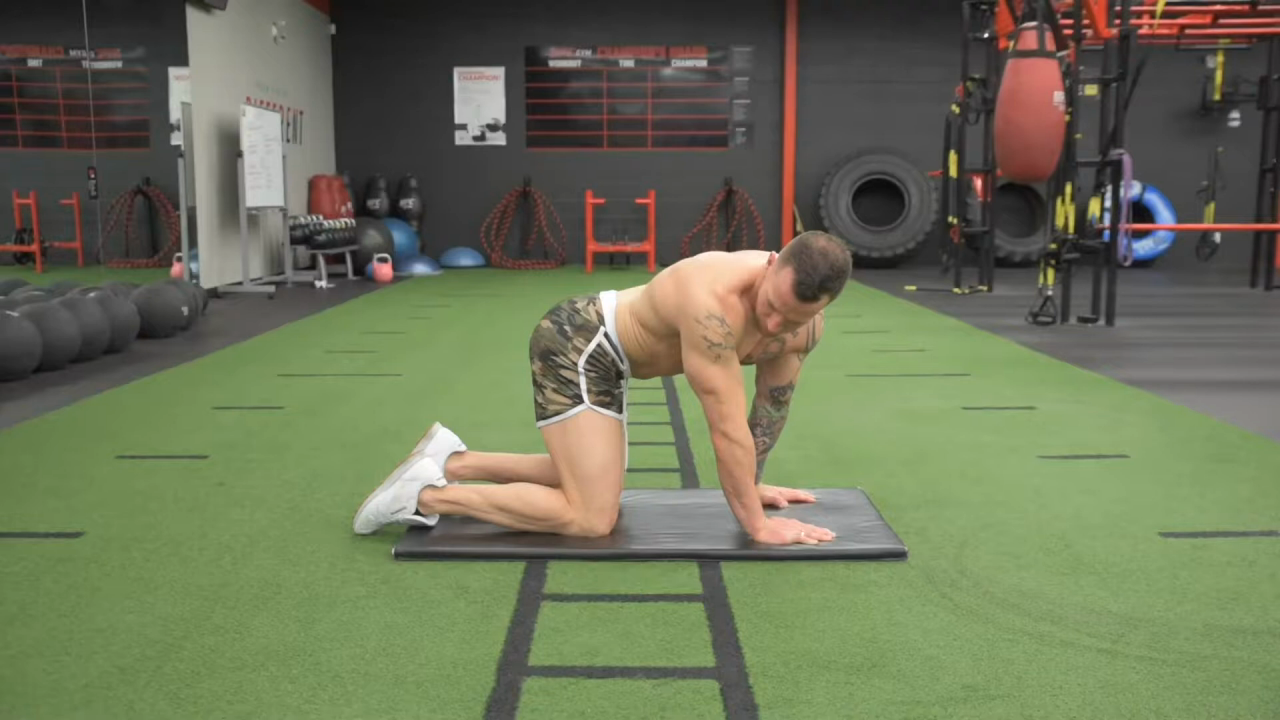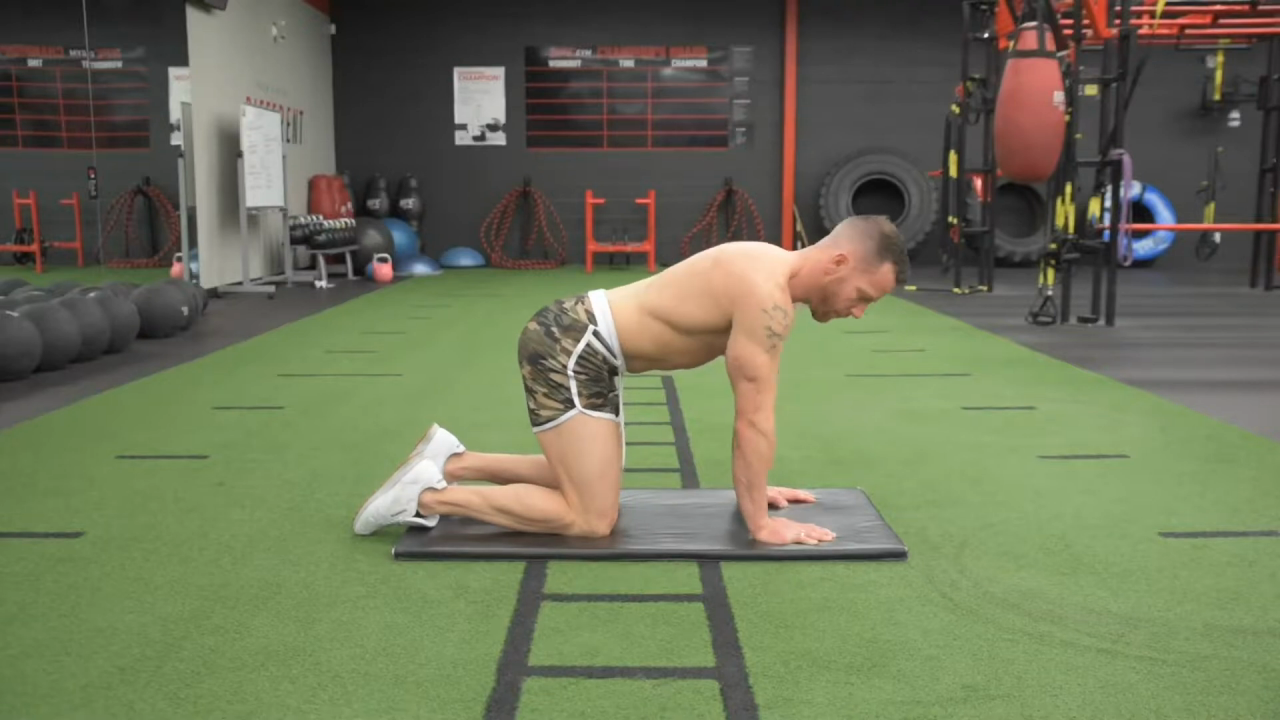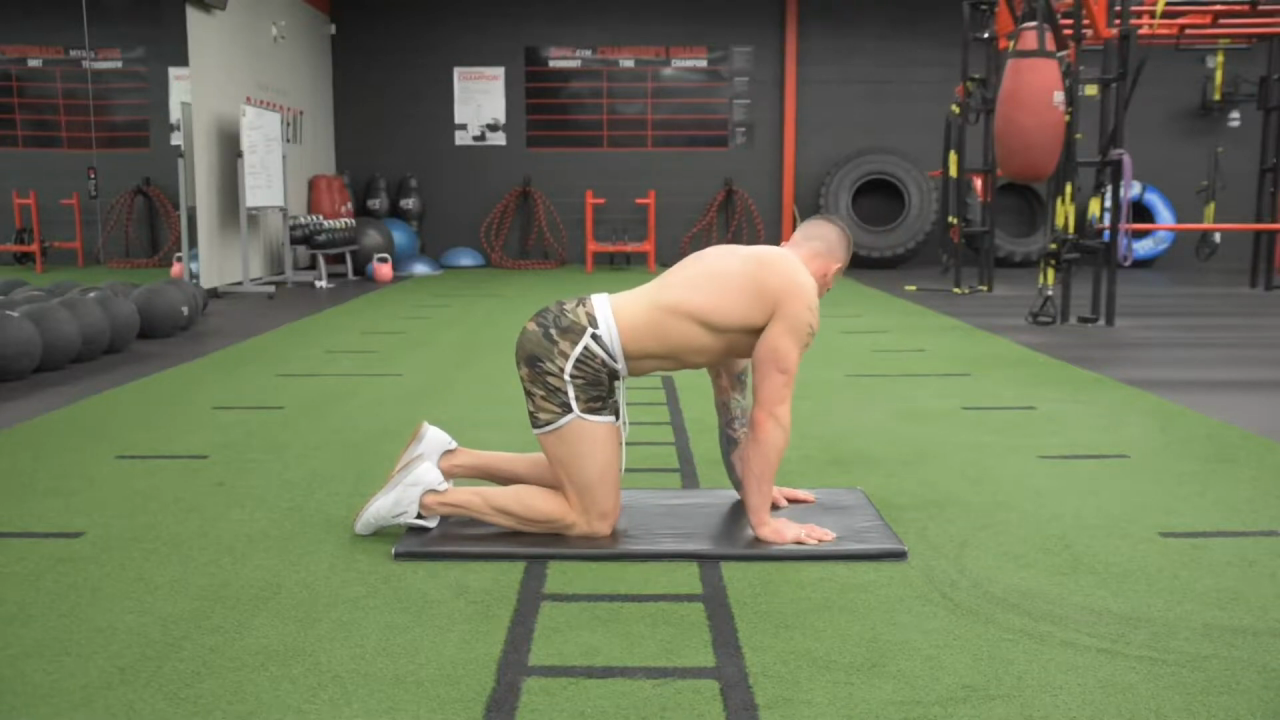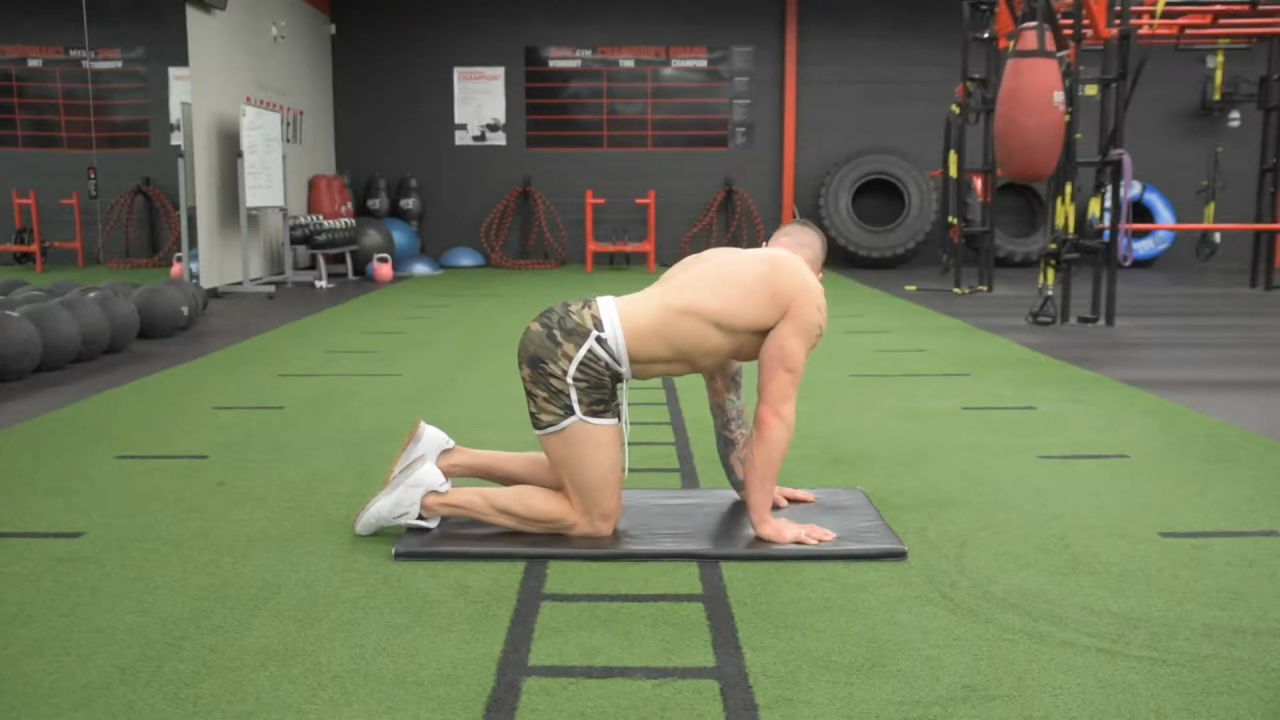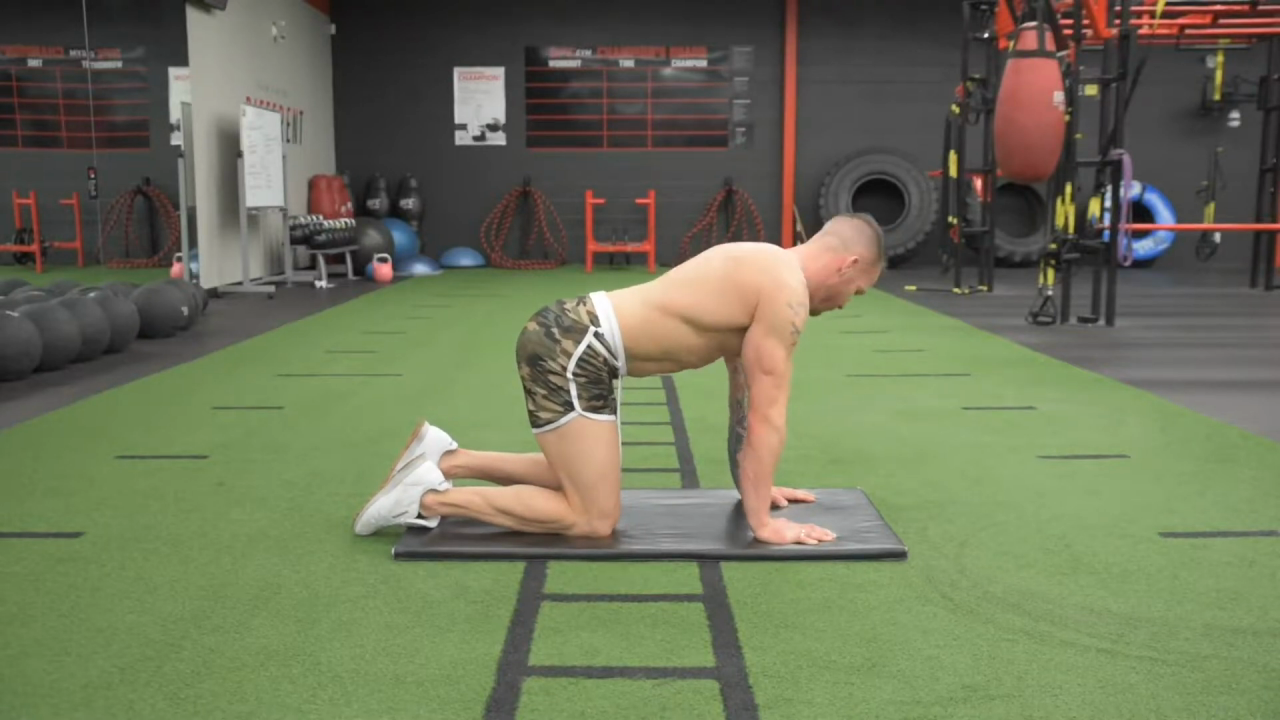
dt=0.7s
person 1, frame 1
left shoulder: (804, 320)
right shoulder: (714, 302)
left elbow: (771, 405)
right elbow: (728, 429)
left wrist: (751, 485)
right wrist: (758, 523)
left hip: (601, 354)
right hip: (573, 346)
left knee: (591, 480)
right knee: (591, 518)
left ankle: (451, 460)
right ankle: (425, 493)
person 1, frame 2
left shoulder: (780, 283)
right shoulder: (767, 294)
left elbow: (761, 400)
right elbow: (754, 419)
left wrist: (754, 485)
right wrist: (759, 522)
left hip: (581, 345)
right hip: (565, 348)
left knee: (587, 479)
right knee: (593, 519)
left ankle: (452, 463)
right ankle: (428, 495)
person 1, frame 3
left shoulder: (749, 265)
right shoulder: (798, 295)
left elbow: (730, 392)
right elbow: (770, 415)
left wrist: (750, 486)
right wrist: (761, 518)
left hip: (569, 338)
right hip: (571, 354)
left knee: (584, 478)
right knee: (593, 519)
left ankle: (445, 459)
right ankle: (427, 496)
person 1, frame 4
left shoulder: (733, 263)
right shoulder: (806, 297)
left elbow: (725, 395)
right elbow: (775, 413)
left wrist: (750, 485)
right wrist: (762, 517)
left hip: (569, 335)
right hip: (576, 357)
left knee: (582, 478)
right knee: (595, 519)
left ankle: (442, 458)
right ankle: (428, 497)
person 1, frame 5
left shoulder: (762, 271)
right shoulder: (787, 291)
left elbow: (744, 397)
right elbow: (765, 416)
left wrist: (751, 486)
right wrist: (762, 520)
left hip: (571, 339)
right hip: (569, 352)
left knee: (584, 479)
right knee: (594, 518)
left ankle: (445, 459)
right ankle: (428, 497)
